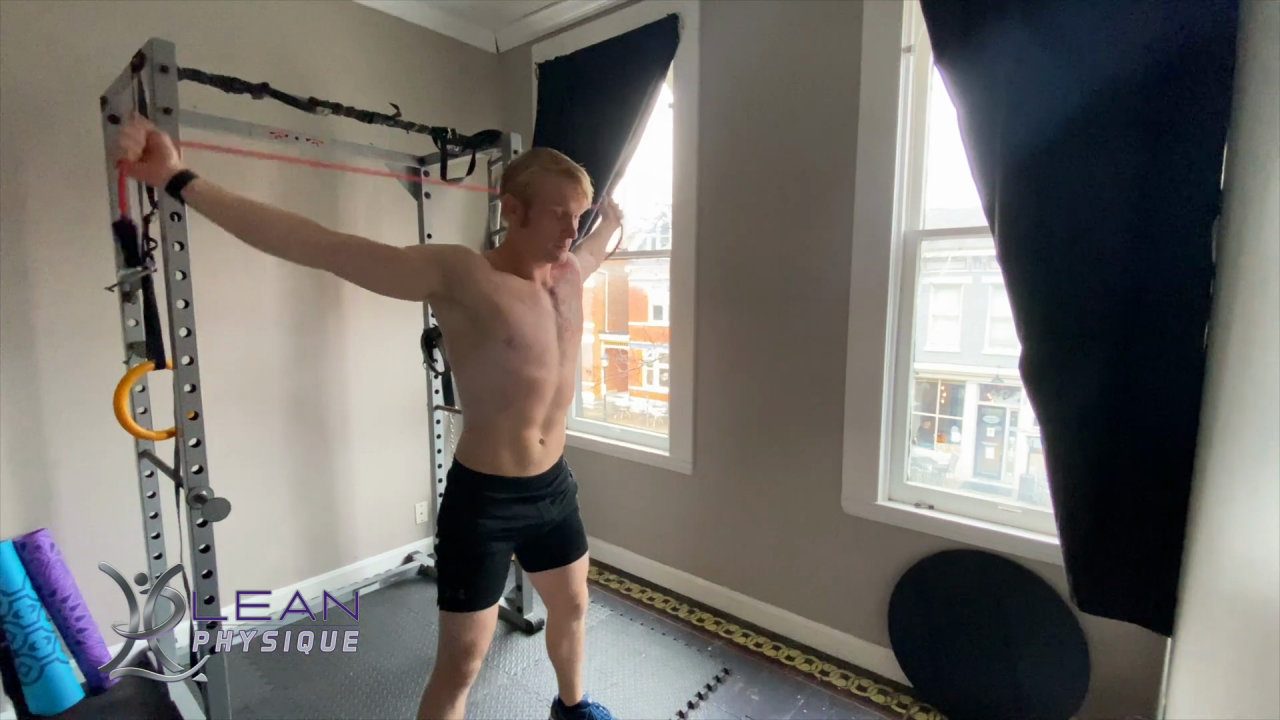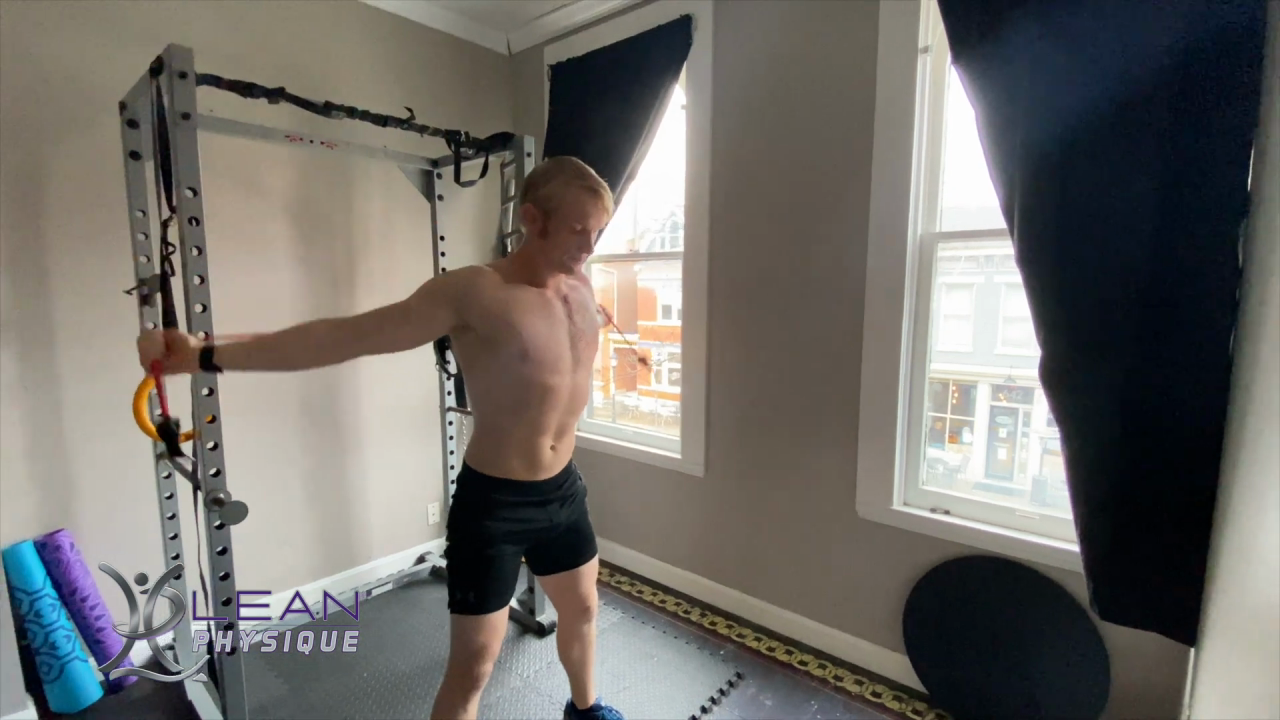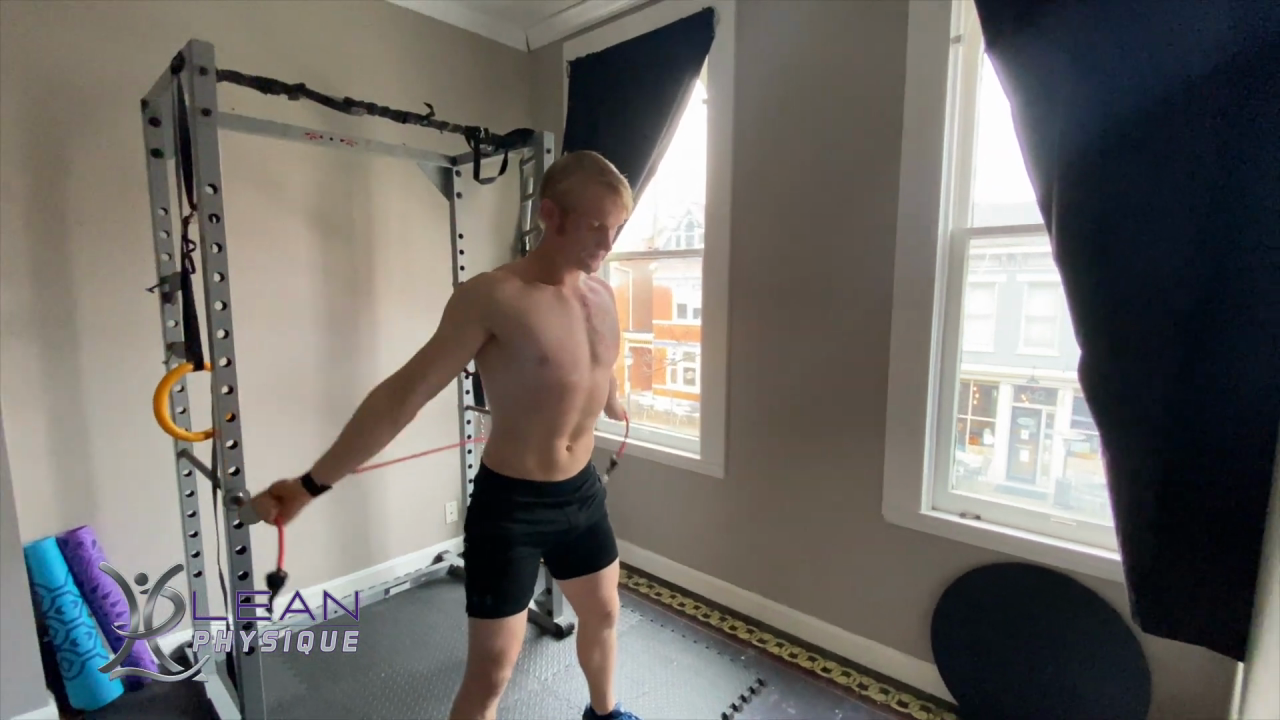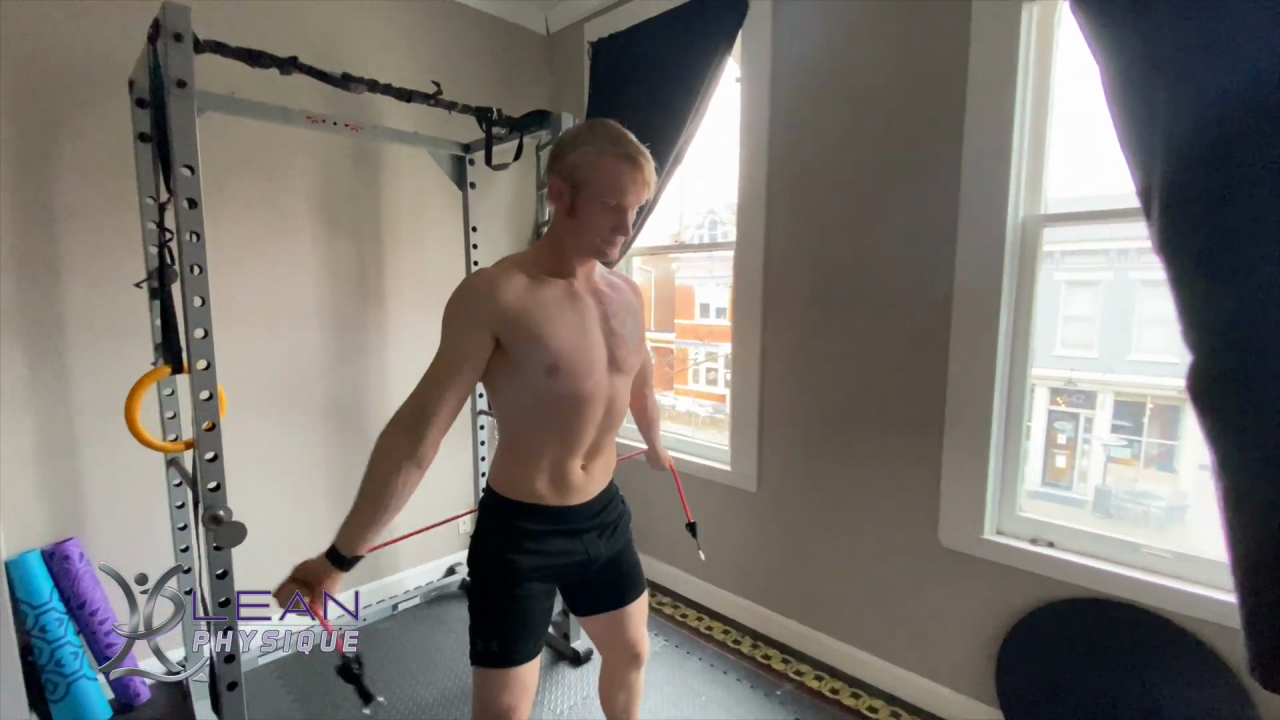
dt=0.5s
person 1, frame 1
left shoulder: (571, 271)
right shoulder: (460, 277)
right elbow: (324, 249)
right wrist: (181, 184)
left hip: (553, 491)
right hip: (482, 502)
left knee: (572, 607)
right knee: (461, 665)
person 1, frame 2
left shoulder: (580, 288)
right shoulder: (475, 293)
right elbow: (347, 337)
right wrist: (208, 355)
left hip: (563, 491)
right hip: (491, 502)
left knee: (582, 610)
right knee: (472, 667)
person 1, frame 3
left shoulder: (601, 295)
right shoulder: (493, 297)
right elbow: (405, 394)
left wrist: (613, 404)
right wrist: (314, 483)
left hip: (582, 493)
right hip: (509, 505)
left knee: (602, 614)
right knee: (490, 670)
person 1, frame 4
left shoulder: (626, 295)
right shoulder: (493, 297)
right elbow: (417, 432)
left wrist: (655, 444)
right wrist: (340, 557)
left hip: (604, 519)
right hip: (518, 536)
left knee: (629, 653)
